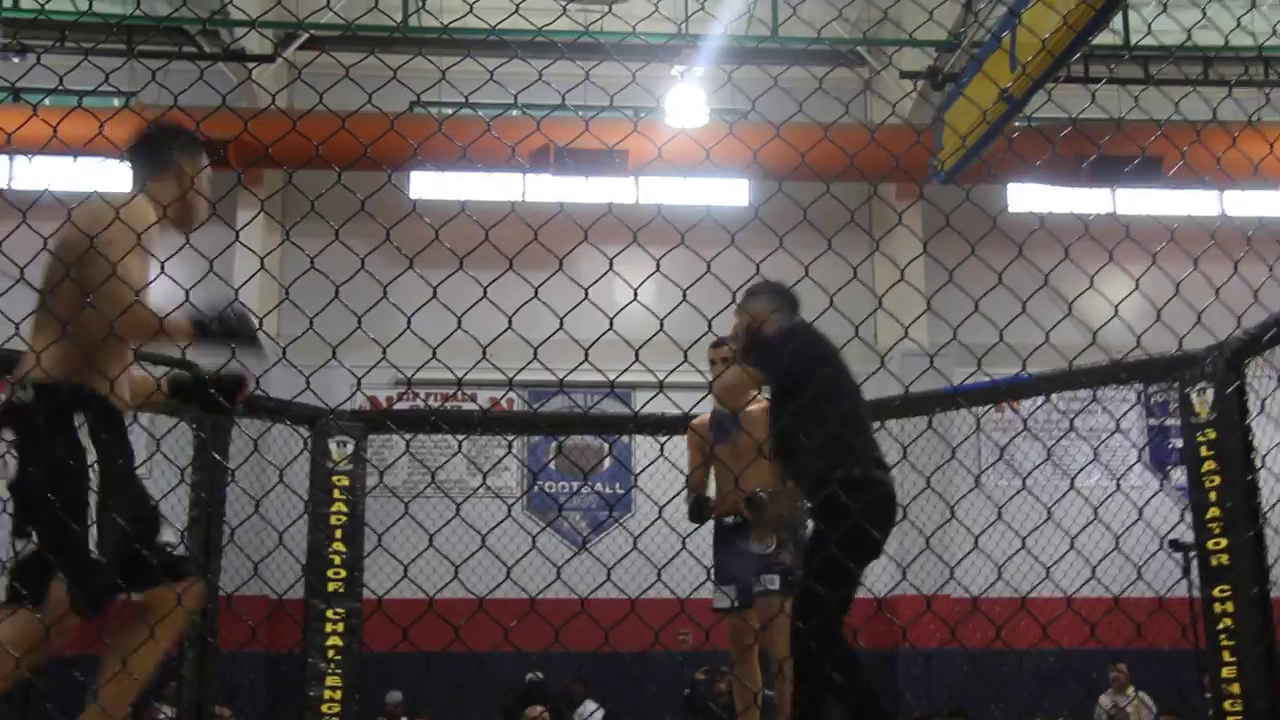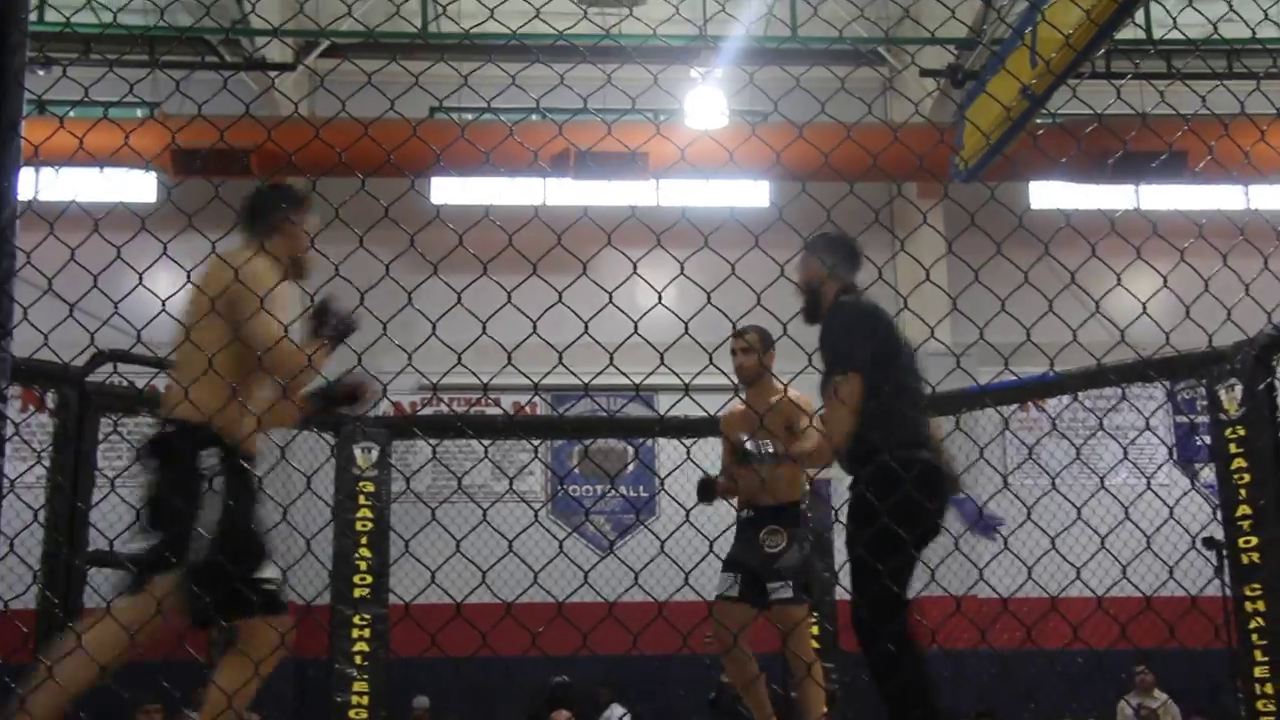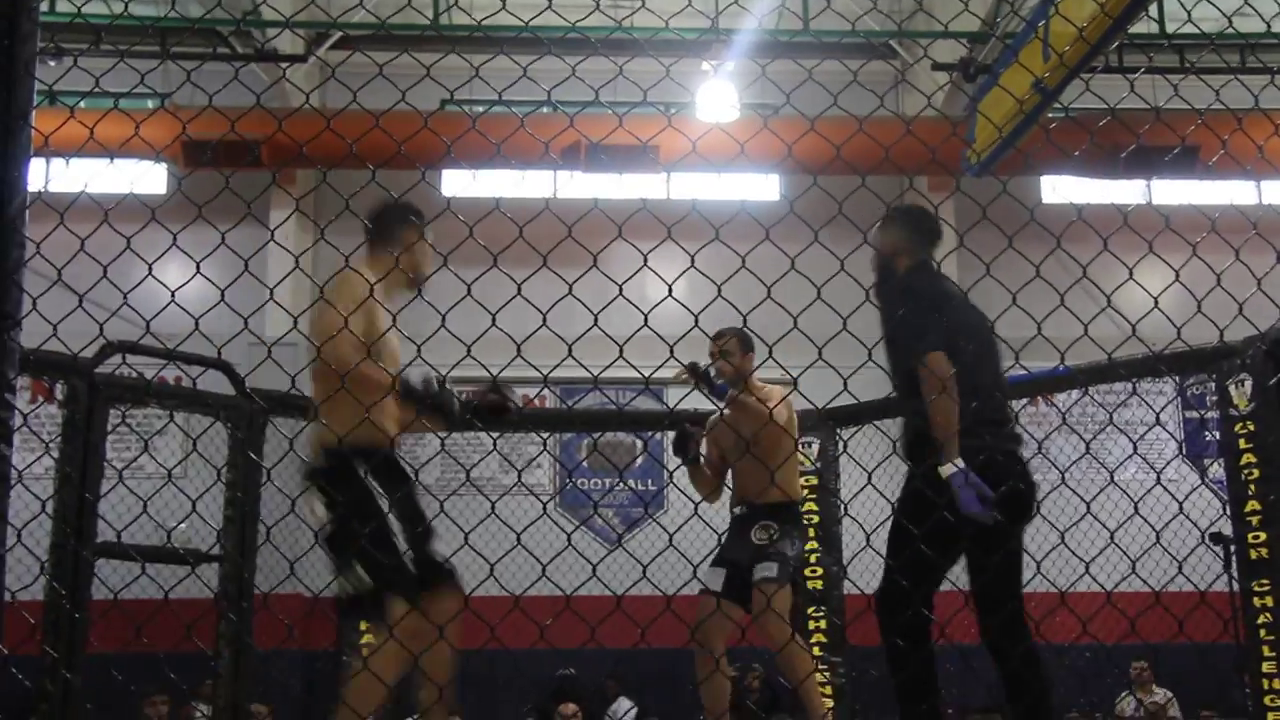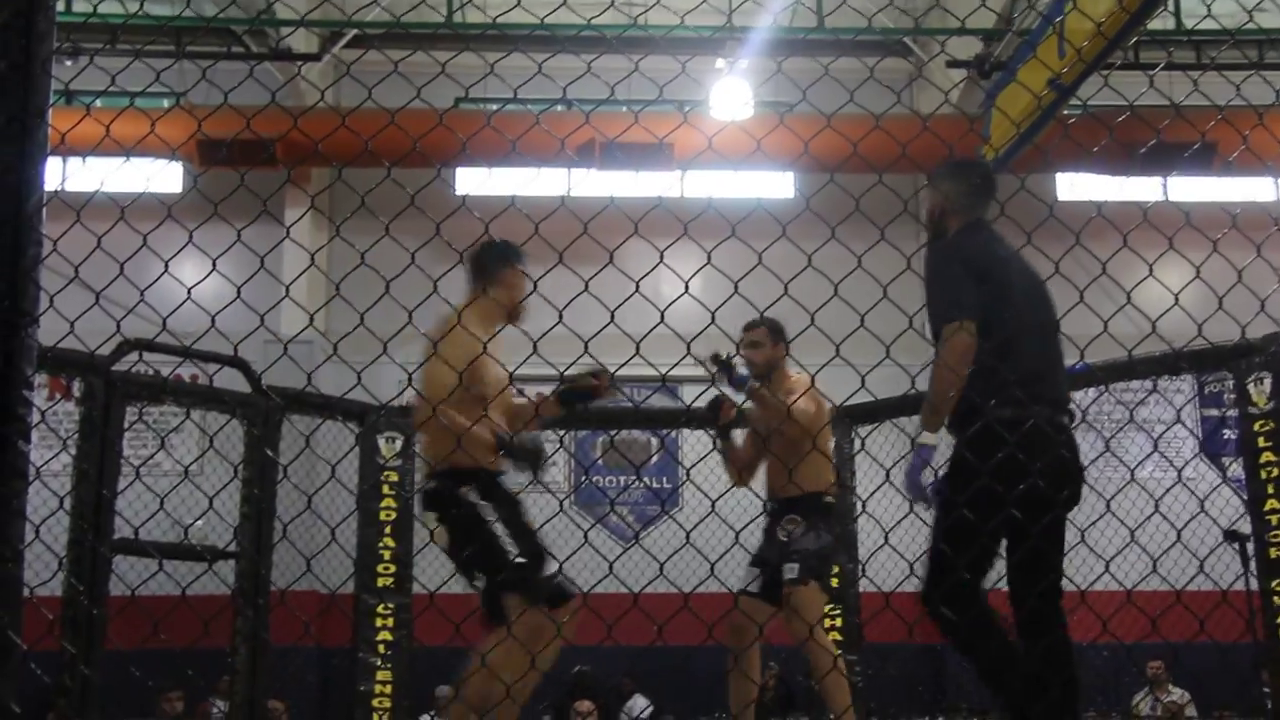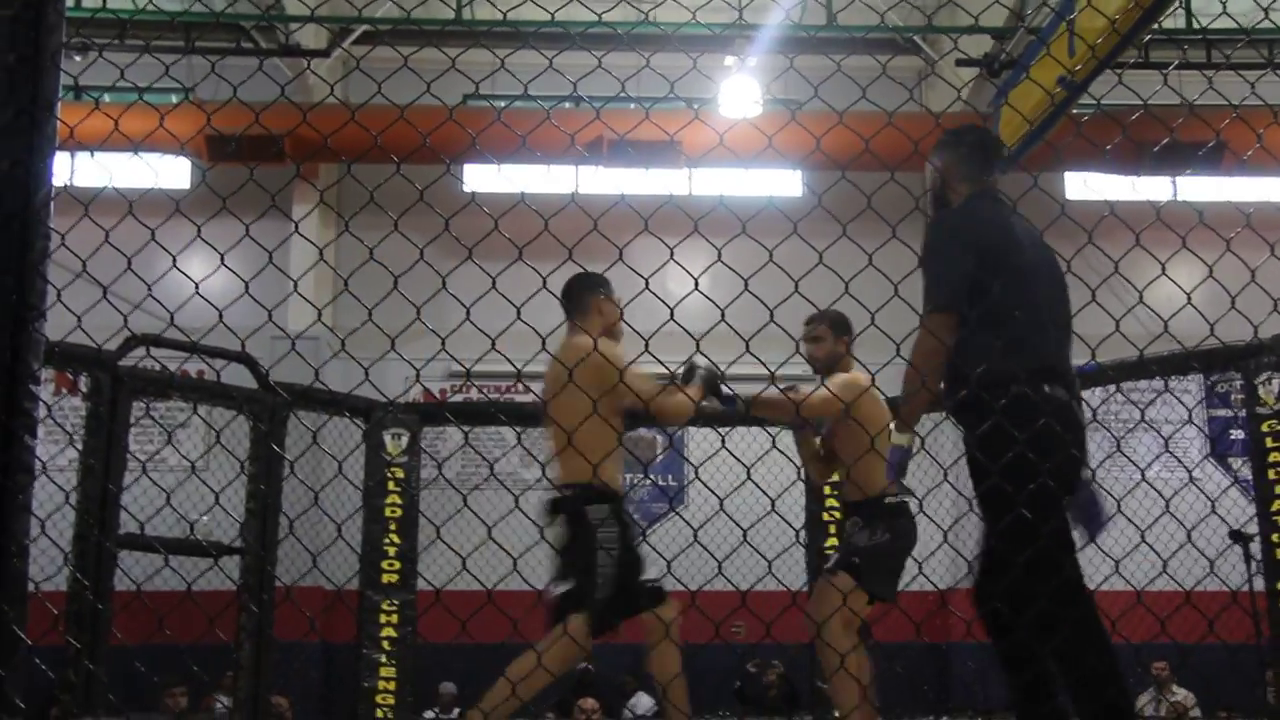
dt=0.3s
person 1, frame 1
left shoulder: (797, 339)
right shoulder: (788, 384)
left hip: (852, 500)
right hip: (847, 502)
left knee: (815, 622)
right knee: (814, 621)
person 1, frame 2
left shoulder: (847, 317)
right shoulder: (872, 321)
left elbow: (847, 396)
right elbow: (913, 415)
left wrist: (805, 454)
right wrist: (957, 493)
left hip: (888, 487)
right hip: (914, 485)
left knee: (877, 621)
right knee: (885, 618)
person 1, frame 3
left shoulder: (903, 290)
right shoulder: (961, 301)
left elbow: (934, 372)
left wrist: (951, 468)
left hip: (950, 476)
right hip: (1005, 474)
left knee: (901, 610)
right knee: (1003, 619)
person 1, frame 4
left shoulder: (952, 252)
right shoulder: (1016, 264)
left elbow: (959, 344)
left wrist: (924, 441)
left hip: (994, 442)
right hip: (1051, 444)
left knee: (948, 595)
right knee: (1039, 604)
person 1, frame 5
left shoulder: (956, 226)
right shoulder: (1029, 237)
left elbow: (939, 338)
left wrist: (901, 434)
right wrist: (1074, 472)
left hip: (1007, 427)
right hip: (1053, 426)
left knee: (1049, 595)
right knee: (999, 590)
person 2, frame 1
left shoulder: (118, 228)
right shoulder: (125, 216)
right elbow: (118, 315)
left wrist: (184, 387)
right wrist: (205, 326)
left hip: (81, 424)
right hip: (68, 422)
left knee: (178, 592)
right knee: (55, 607)
person 2, frame 2
left shoulder: (241, 284)
right shoulder: (252, 272)
right elbow: (282, 366)
left wrist: (317, 401)
right wrist: (326, 336)
left hip: (219, 465)
right hip: (200, 458)
left knee: (269, 625)
right knee: (152, 607)
person 2, frame 3
left shoulder: (372, 302)
right shoulder: (353, 286)
right elbow: (335, 360)
left wrist: (465, 413)
right wrist: (412, 390)
left hip: (376, 471)
right hip: (355, 471)
left knee: (441, 605)
right knee: (407, 617)
person 2, frame 4
left shoulder: (482, 338)
right shoulder: (463, 331)
right elbow: (430, 411)
left wrist: (564, 398)
right wrist: (499, 443)
left hip: (483, 492)
right hip: (463, 491)
left knee: (557, 610)
right knee: (528, 618)
person 2, frame 5
left shoulder: (567, 359)
right shoulder: (598, 352)
right elbow: (673, 411)
right wrist: (699, 381)
left hip: (587, 504)
right hip: (594, 504)
left knee: (661, 614)
right knee: (573, 634)
person 3, frame 1
left shoulder: (771, 411)
right shoulder: (702, 426)
right elbow: (696, 484)
left wrist: (774, 496)
right wrist: (698, 501)
left hip: (771, 531)
right hip: (728, 533)
left knee: (775, 633)
right knee: (741, 641)
person 3, frame 2
left shoulder: (791, 402)
right shoulder: (731, 418)
left wrist: (764, 451)
right wrist: (715, 485)
left hip: (785, 526)
right hip: (748, 528)
left knee: (794, 635)
right knee: (726, 632)
person 3, frame 3
left shoulder: (773, 395)
right shoulder: (718, 424)
left elbow: (775, 422)
right elbow: (711, 492)
left wrist: (719, 391)
right wrist: (691, 458)
left hip: (778, 523)
right hip: (740, 526)
left knee: (772, 620)
right knee: (705, 633)
person 3, frame 4
left shoulder: (803, 388)
right shoulder: (757, 411)
left elbow: (802, 419)
right elbow: (740, 477)
left wrist: (742, 381)
right wrist: (724, 432)
left hip: (811, 521)
right hip: (780, 521)
left knee: (805, 623)
right knee: (741, 630)
person 3, frame 5
left shoulder: (848, 385)
right shoulder: (836, 404)
left elbow: (794, 407)
right elbow: (821, 475)
right wrist: (801, 428)
left hip: (881, 522)
right hip: (868, 524)
left knee: (826, 615)
right knee: (842, 625)
